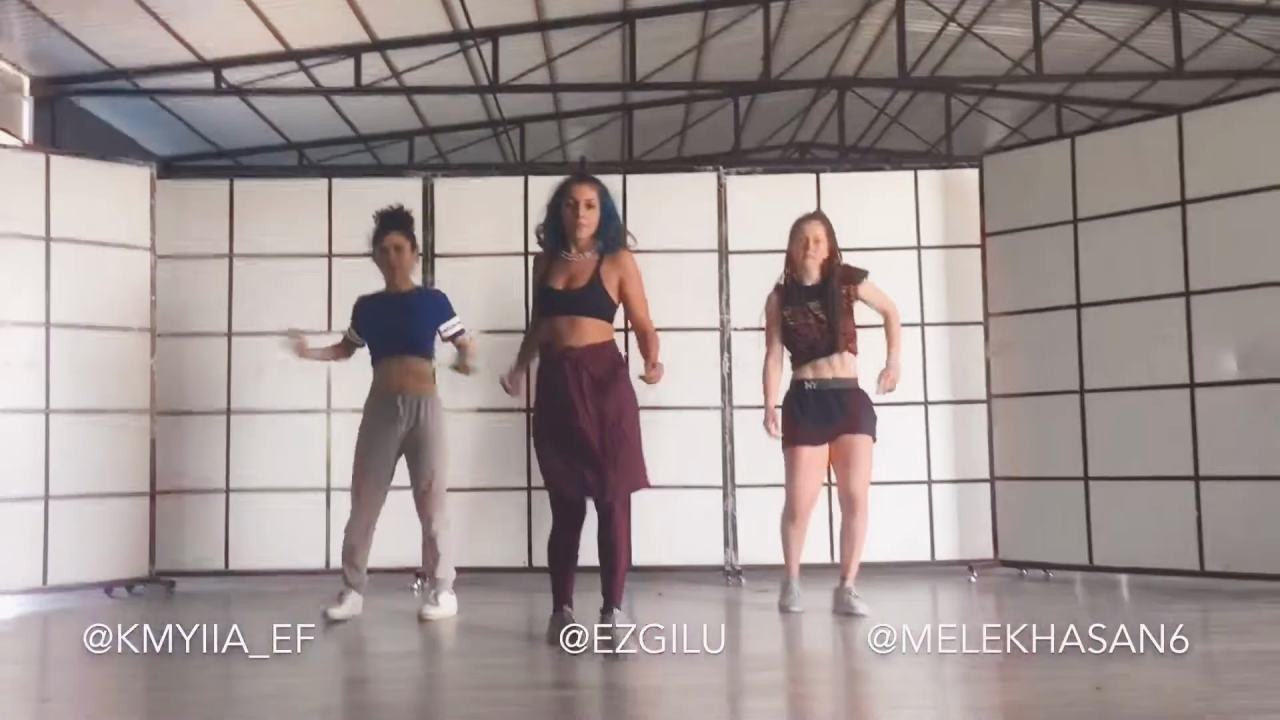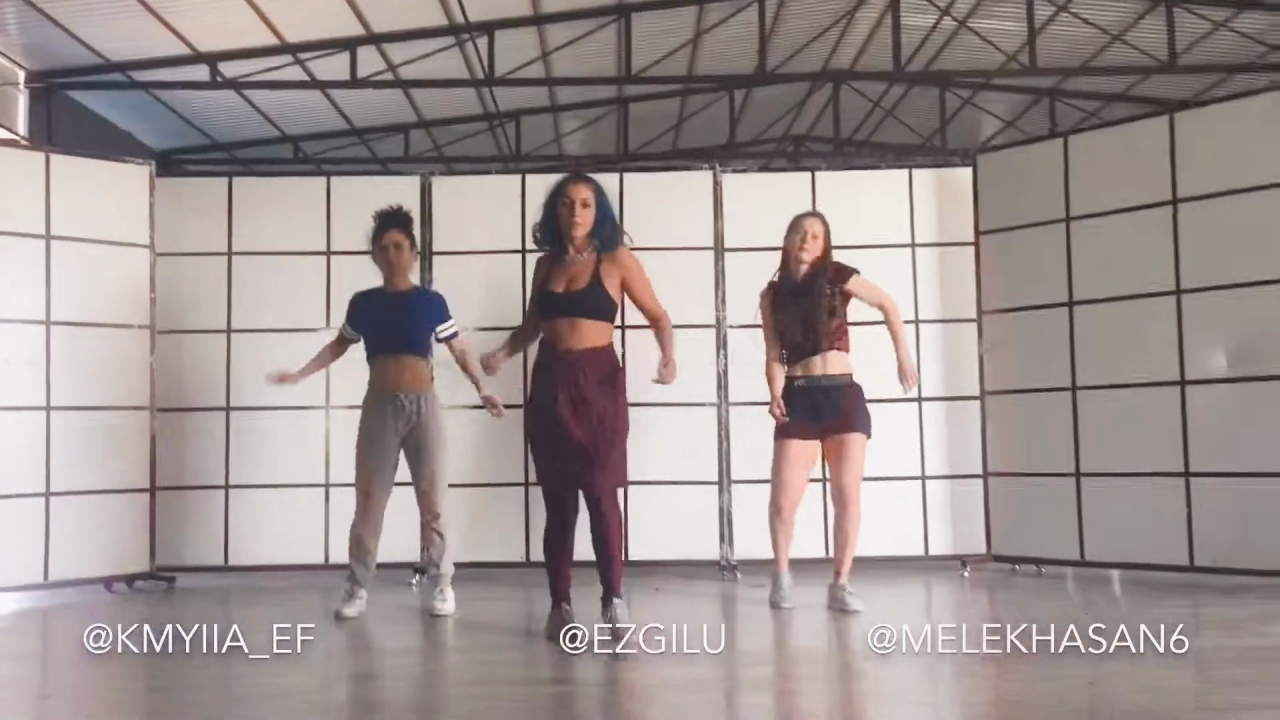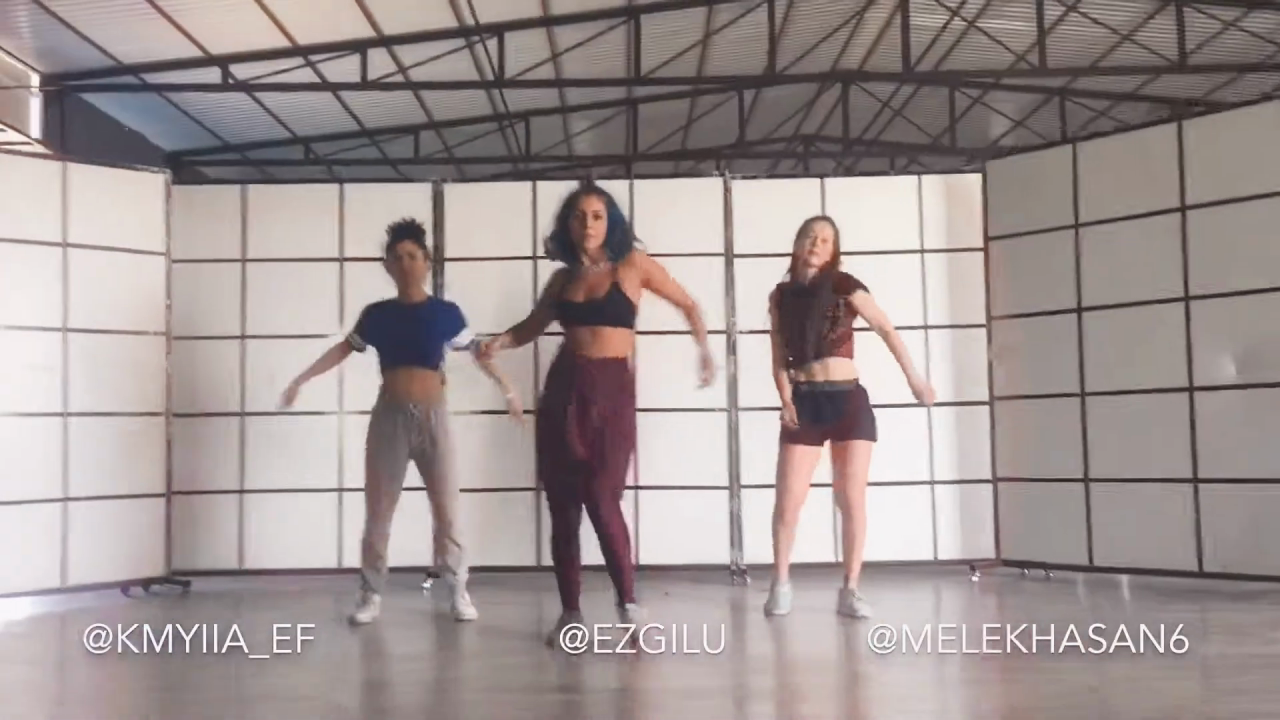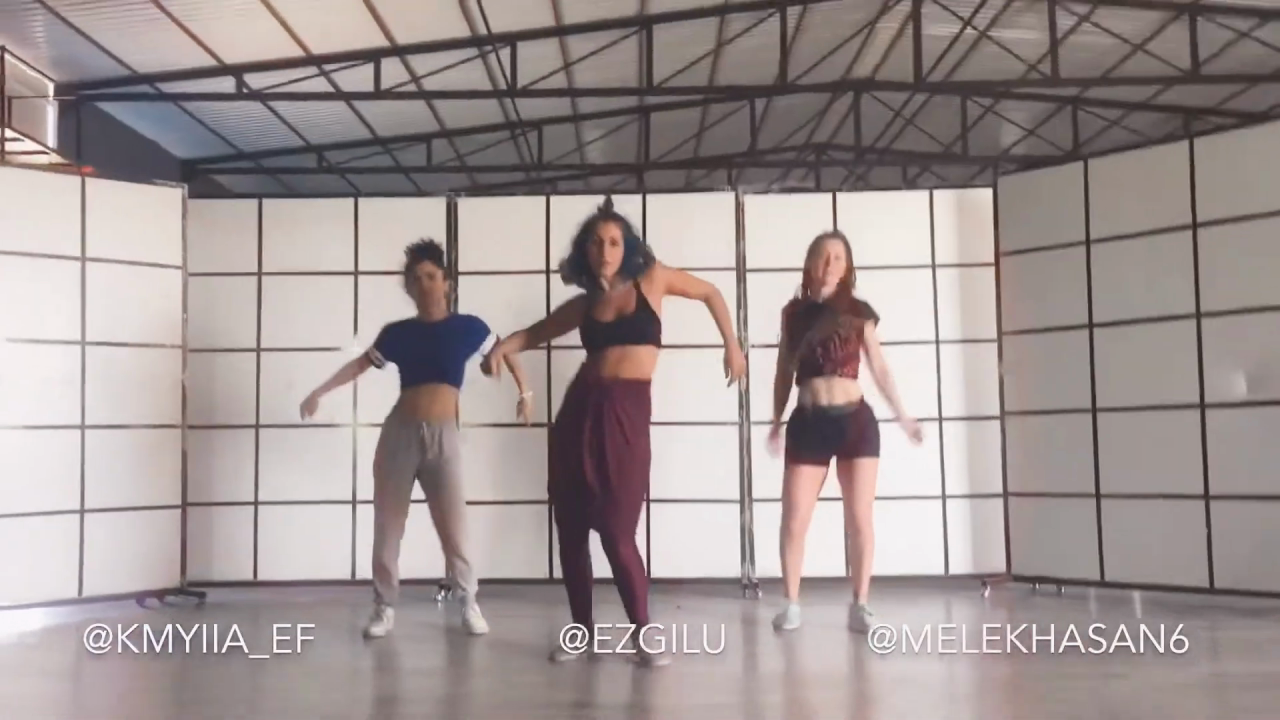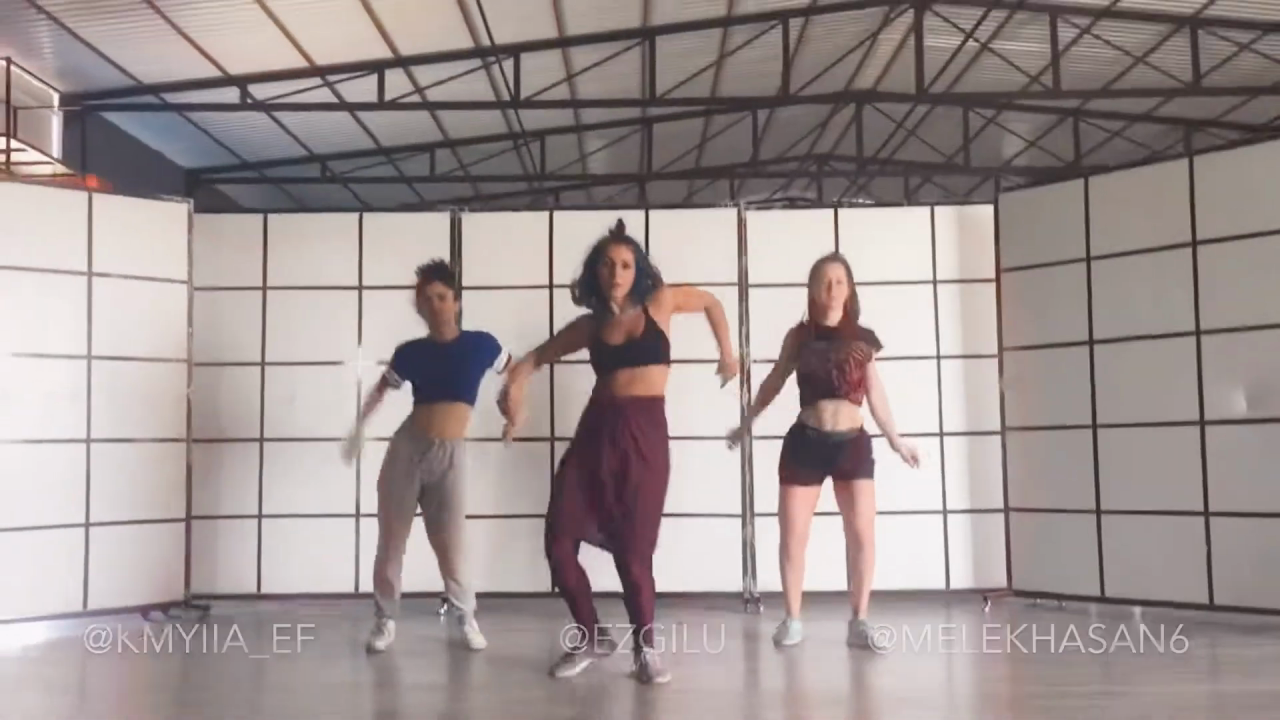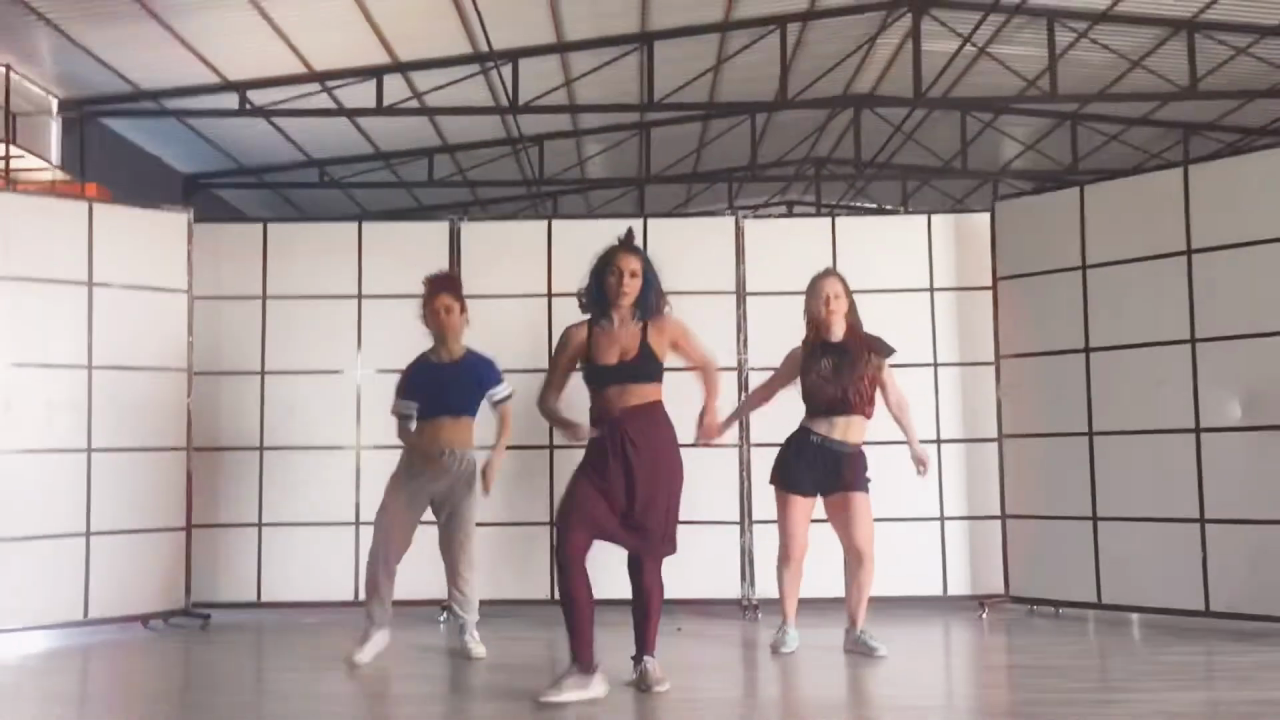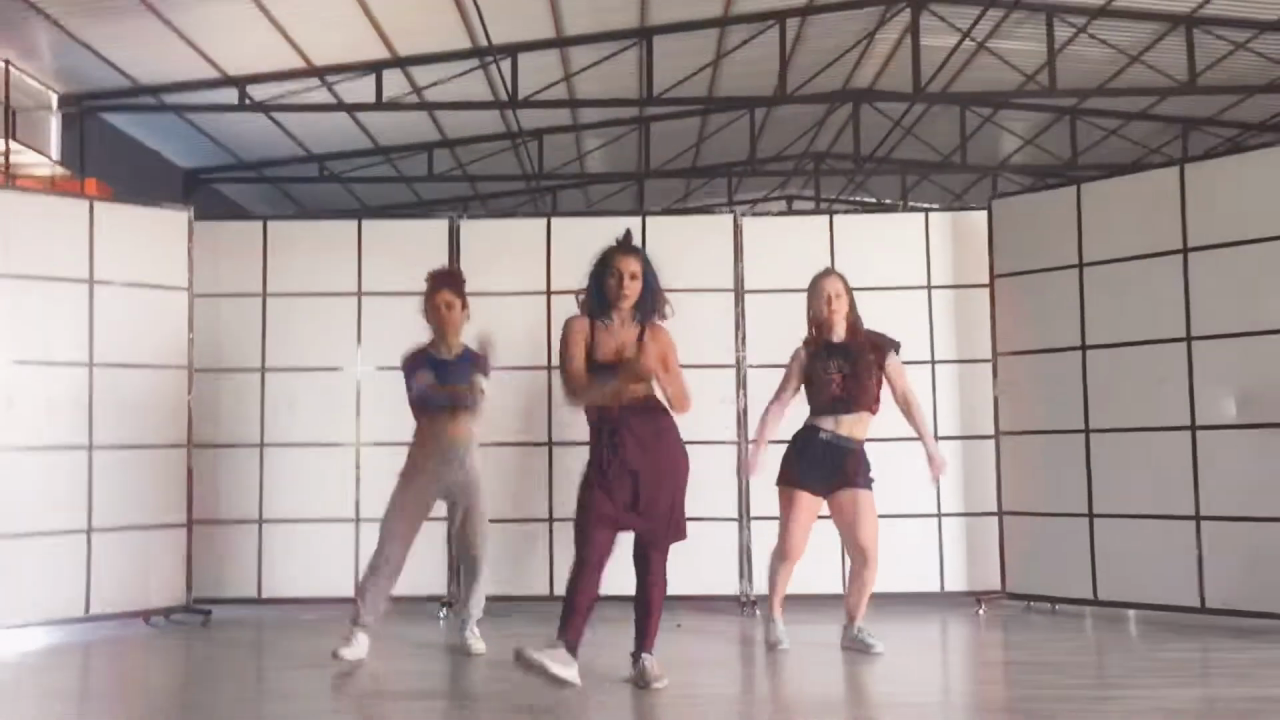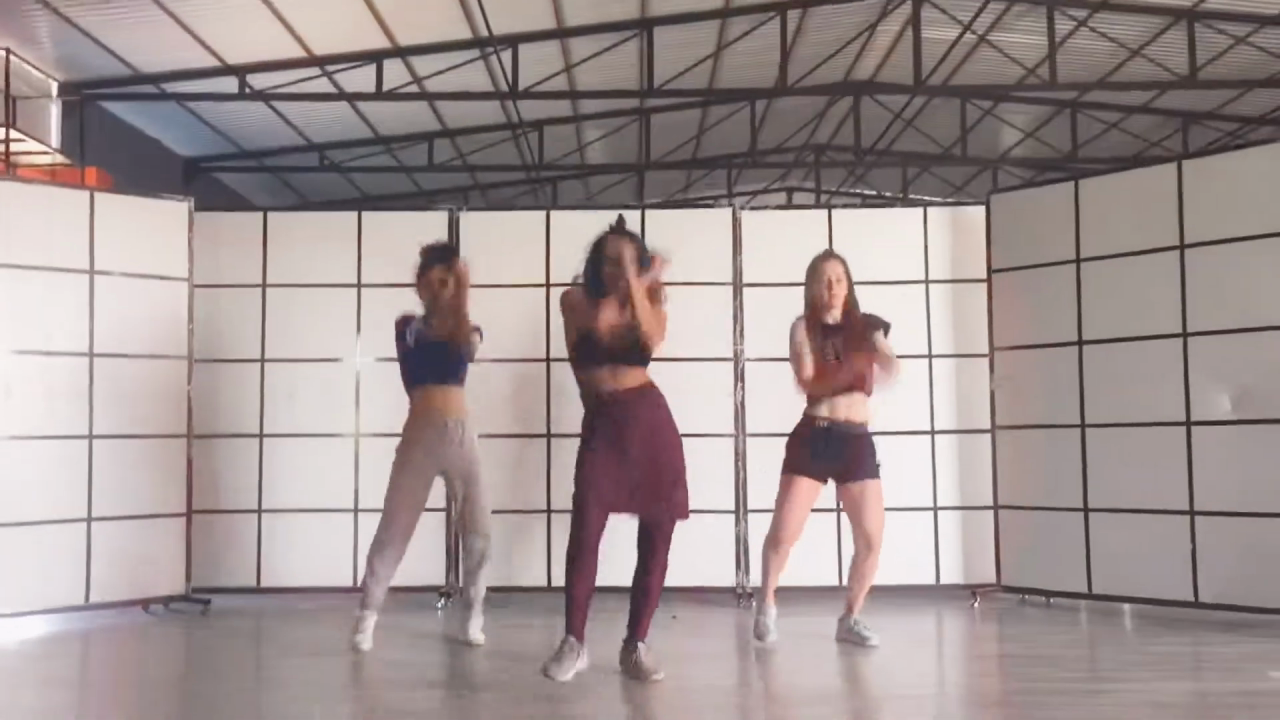
dt=0.1s
person 1, frame 1
left shoulder: (618, 263)
right shoulder: (544, 263)
left elbow: (645, 327)
left wrist: (652, 361)
right wrist: (518, 368)
left hip: (605, 380)
right hip: (555, 384)
left knee: (612, 497)
right knee: (567, 504)
left ankle: (613, 612)
right ankle: (562, 609)
person 1, frame 2
left shoulder: (617, 260)
right shoulder: (546, 264)
left elbow: (657, 315)
left wrist: (668, 355)
right wrist: (503, 352)
left hip: (599, 382)
right hip: (549, 384)
left knee: (601, 491)
right knee: (559, 502)
left ankle: (613, 603)
right ankle: (561, 606)
person 1, frame 3
left shoulder: (632, 264)
right shoulder: (561, 279)
left elbow: (688, 304)
right elbow: (531, 326)
left wrist: (706, 350)
right wrist: (495, 341)
left hip: (611, 392)
right hip: (561, 393)
left knee: (602, 503)
right knee: (564, 511)
left ankle: (629, 609)
right ankle: (571, 614)
person 1, frame 4
left shoulder: (653, 278)
right shoulder: (581, 305)
left elbow: (711, 293)
right elbow: (534, 334)
left wrist: (732, 345)
right wrist: (504, 344)
left hip: (628, 415)
right hip: (579, 413)
left knee: (617, 533)
right knee: (570, 530)
left ankle: (643, 632)
right ankle: (583, 628)
person 1, frame 5
left shoulder: (661, 300)
right shoulder: (586, 323)
left elbow: (710, 302)
right elbow: (535, 358)
left wrist: (727, 350)
right wrist: (513, 385)
left hip: (644, 437)
right hip: (594, 437)
left knee: (631, 551)
right knee: (559, 543)
left ankle: (644, 649)
right ankle: (593, 635)
person 1, frame 6
left shoulder: (661, 326)
right shoulder: (580, 334)
left elbow: (706, 367)
right elbow: (548, 397)
left wrist: (711, 406)
right wrist: (566, 424)
left hip: (654, 445)
right hip: (604, 450)
left knee: (646, 558)
right knee: (569, 548)
left ankle: (645, 660)
right ankle: (585, 668)
person 1, frame 7
left shoulder: (656, 334)
right shoulder: (578, 327)
left elbow: (682, 403)
right elbow: (574, 389)
left wrist: (658, 374)
right wrist: (615, 375)
left hip: (656, 442)
right hip: (606, 447)
left knee: (652, 554)
right knee: (591, 547)
left ankle: (643, 656)
right ankle: (564, 652)
person 1, frame 8
left shoulder: (652, 308)
right shoulder: (576, 302)
left elbow: (649, 338)
right elbow: (594, 332)
left wrist: (639, 293)
right wrist: (624, 283)
left hip: (650, 423)
right hip: (603, 427)
left knee: (656, 541)
right knee: (585, 527)
left ankle: (635, 646)
right ankle: (574, 642)
person 2, frame 1
left shoulder: (434, 301)
right shoulder: (368, 307)
left elbow: (466, 346)
right elbow: (346, 349)
left wrist: (465, 362)
right wrist: (310, 352)
left hip: (424, 407)
right hip: (380, 408)
left knee: (431, 501)
right knee: (364, 502)
left ankle: (442, 590)
right ankle: (352, 591)
person 2, frame 2
left shoulder: (431, 302)
right shoulder: (364, 303)
left elbow: (458, 350)
right elbow: (340, 344)
left wrist: (483, 390)
right wrist: (299, 374)
left hip: (422, 405)
right hip: (379, 406)
left knee: (433, 499)
right knee: (370, 501)
left ankle: (442, 585)
right ankle: (359, 588)
person 2, frame 3
left shoulder: (445, 312)
right shoulder: (377, 314)
left elbow: (476, 350)
right elbow: (344, 349)
left wrist: (506, 389)
right wrist: (301, 380)
left hip: (432, 417)
right hip: (389, 417)
left knee: (446, 508)
right knee: (379, 509)
left ankle: (459, 591)
right ankle: (371, 593)
person 2, frame 4
left shoulder: (467, 327)
right shoulder: (397, 333)
right elbow: (362, 363)
left wrist: (524, 389)
right wrist: (319, 392)
left hip: (442, 436)
right hip: (400, 433)
left knee: (453, 527)
right knee: (387, 526)
left ankle: (469, 604)
right ankle: (385, 607)
person 2, frame 5
left shoulder: (481, 344)
right shoulder: (408, 352)
left elbow: (511, 370)
right elbow: (382, 386)
right wrist: (357, 428)
left hip: (449, 456)
right hip: (406, 450)
left knee: (448, 545)
right knee: (391, 542)
left ankle: (466, 619)
right ankle: (386, 620)
person 2, frame 6
left shoulder: (482, 368)
right shoulder: (416, 372)
left elbow: (506, 417)
right elbow: (404, 427)
left wrist: (495, 457)
right wrist: (421, 453)
left hip: (461, 468)
right hip: (417, 466)
left knee: (458, 558)
right knee: (384, 551)
left ankle: (468, 630)
right ankle: (377, 628)
person 2, frame 7
left shoulder: (475, 359)
right shoulder: (416, 361)
left elbow: (474, 405)
right elbow: (431, 397)
left wrist: (479, 374)
right wrist: (459, 389)
left hip: (464, 461)
right hip: (424, 461)
left knee: (473, 550)
right knee: (392, 547)
left ankle: (469, 626)
right ankle: (360, 632)
person 2, frame 8
left shoulder: (466, 329)
right shoulder: (408, 327)
left elbow: (468, 346)
right elbow: (442, 326)
left wrist: (461, 286)
left hip: (461, 435)
right hip: (421, 436)
left knee: (478, 528)
right knee: (395, 526)
left ankle: (472, 613)
right ankle: (369, 612)
person 3, frame 1
left shoulder: (846, 280)
right shoulder: (778, 298)
left elbow: (890, 312)
right elbow: (773, 358)
left wrist: (893, 364)
right wrist: (770, 405)
left hip: (849, 398)
right hip: (804, 401)
left knee: (856, 498)
right knee: (799, 503)
left ankle: (846, 588)
right ankle: (791, 581)
person 3, frame 2
left shoulder: (837, 277)
right shoulder: (772, 295)
left elbow: (889, 307)
right elbow: (773, 355)
left wrist: (904, 358)
right wrist: (775, 395)
left hip: (844, 396)
right hip: (799, 399)
left knee: (847, 496)
right knee: (784, 498)
left ankle: (841, 584)
right ankle: (781, 575)
person 3, frame 3
left shoulder: (845, 287)
right shoulder: (780, 297)
left elbow: (887, 329)
right elbow: (779, 359)
left wrist: (914, 378)
right wrist: (786, 401)
left hip: (849, 402)
right hip: (805, 404)
left knee: (853, 502)
right knee: (787, 501)
left ankle: (849, 591)
right ankle: (781, 585)
person 3, frame 4
left shoulder: (856, 312)
right shoulder: (793, 311)
left elbow: (879, 368)
left wrist: (903, 416)
right wrist: (776, 421)
left hip: (854, 420)
right hip: (807, 423)
left knee: (859, 519)
right knee: (794, 521)
left ankle: (860, 606)
right ankle: (790, 603)
person 3, frame 5
left shoulder: (862, 338)
right shoulder: (799, 336)
left elbow: (874, 395)
right elbow: (774, 383)
left wrist: (896, 440)
right wrist: (745, 424)
left hip: (852, 446)
right hip: (807, 443)
left knee: (862, 537)
right knee: (792, 540)
left ankle: (859, 622)
right ankle: (792, 619)
person 3, frame 6
left shoulder: (872, 348)
right shoulder: (804, 355)
left elbow: (894, 398)
right elbow: (766, 391)
left wrist: (915, 445)
right wrist: (726, 423)
left hip: (848, 460)
right hip: (804, 453)
left knee: (861, 550)
right knee: (792, 550)
left ankle: (856, 630)
right ankle: (788, 626)
person 3, frame 7
left shoulder: (878, 346)
right shoulder: (806, 354)
left elbow: (906, 398)
right elbow: (779, 401)
left wrist: (930, 447)
right wrist: (757, 443)
left hip: (852, 457)
right hip: (811, 450)
left knee: (867, 551)
right knee: (790, 548)
left ankle: (854, 628)
right ankle: (775, 617)
person 3, frame 8
left shoulder: (866, 327)
right shoulder: (803, 327)
left elbow: (888, 365)
right elbow: (807, 382)
left wrist: (882, 360)
right wrist: (848, 370)
left hip: (855, 443)
right hip: (813, 438)
left knee: (871, 537)
right knee: (783, 533)
left ankle: (850, 619)
right ankle: (767, 606)
